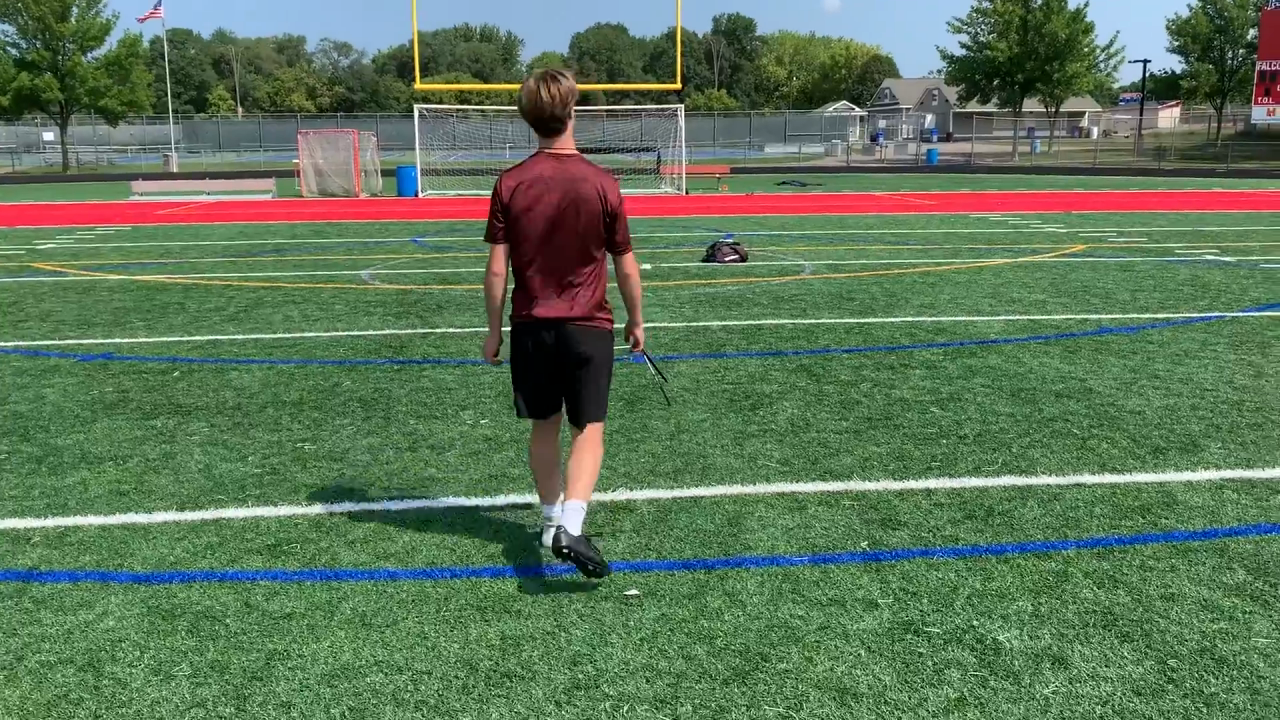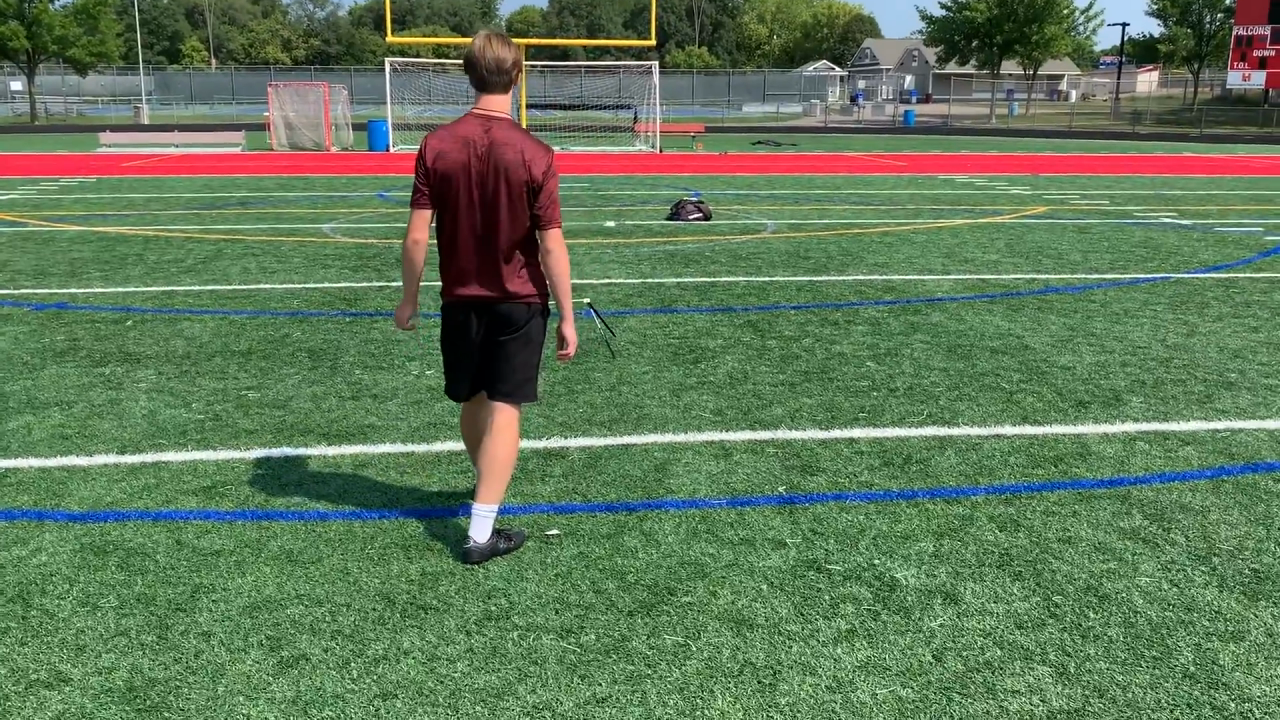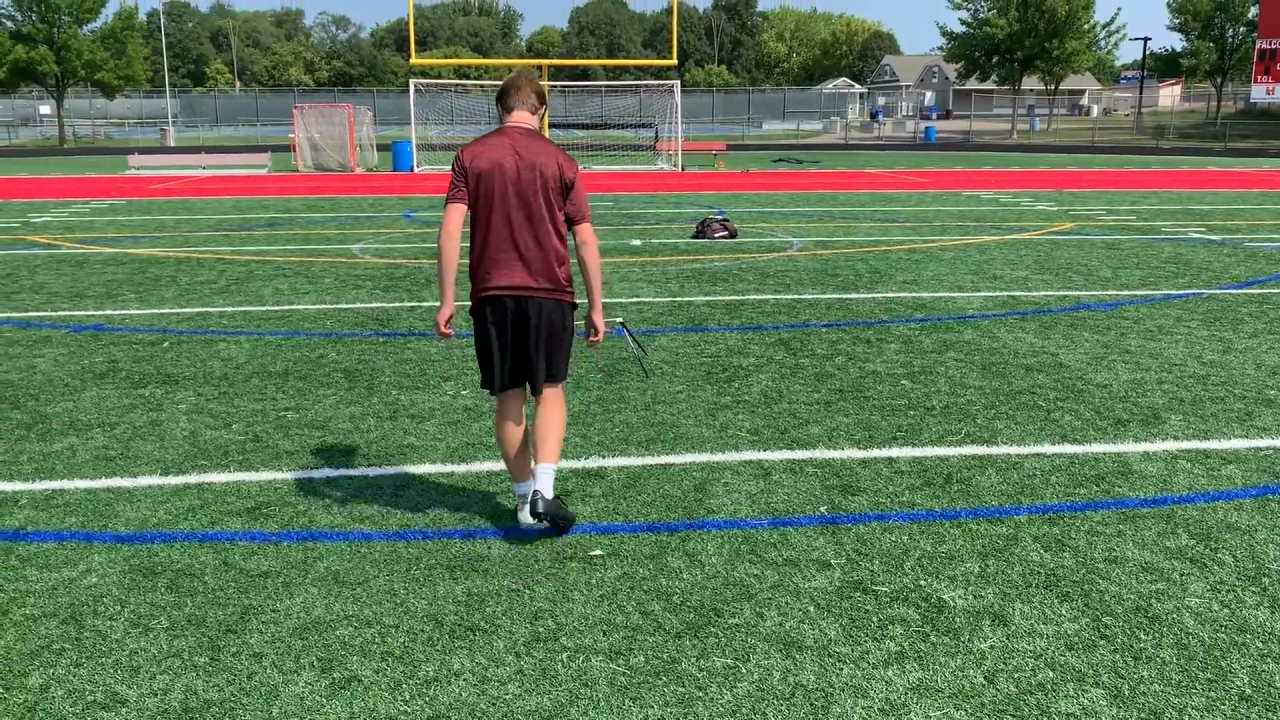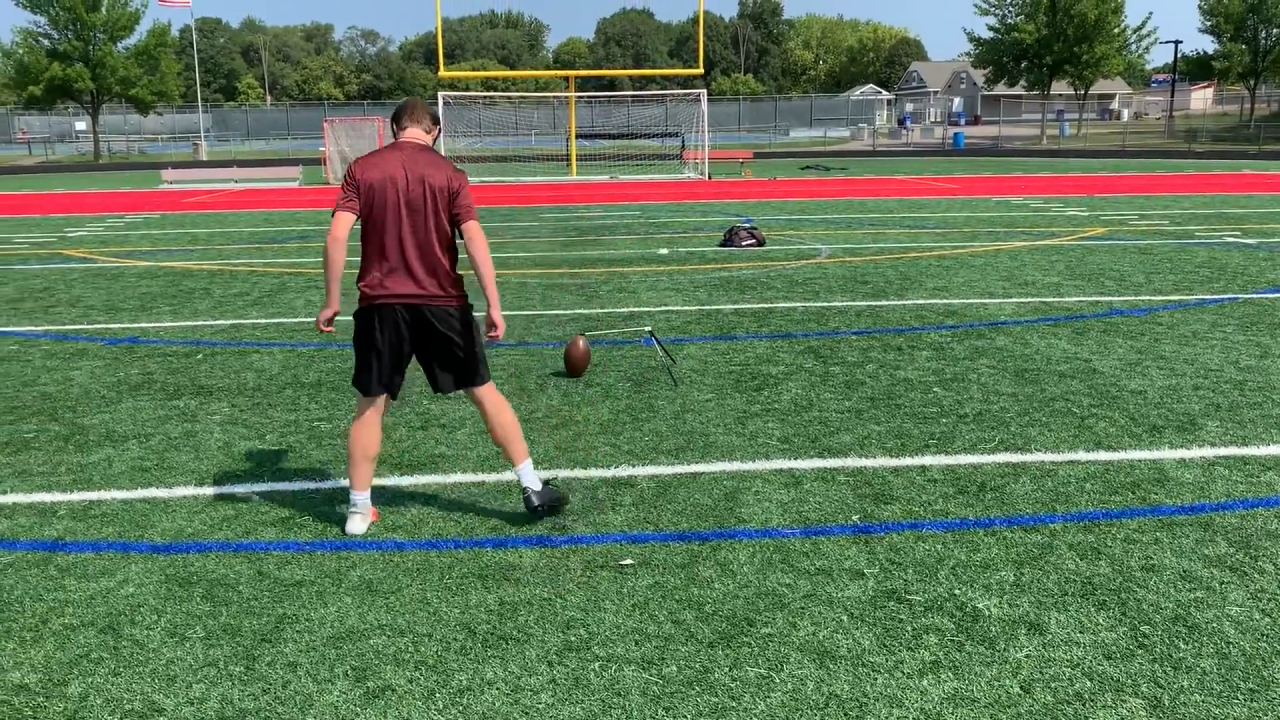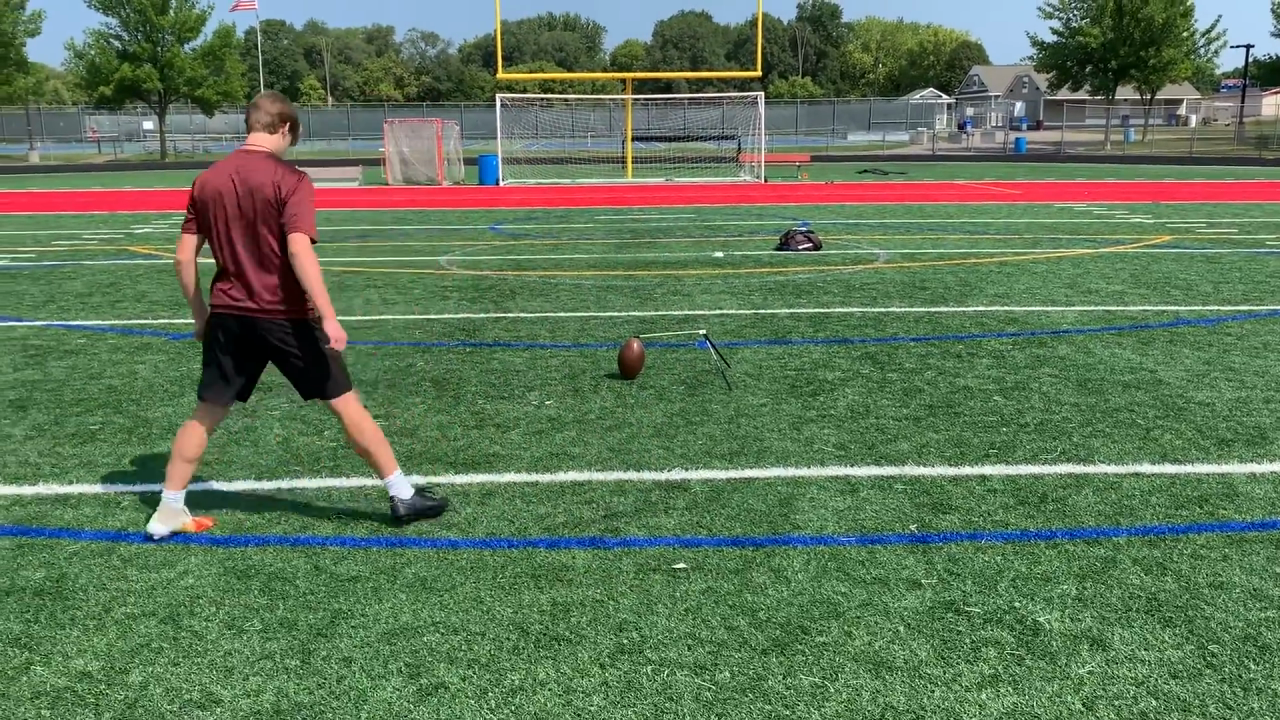
dt=1s
person 1, frame 1
left shoulder: (510, 183)
right shoulder: (603, 185)
left elbow: (497, 268)
right elbow: (627, 266)
left wrist: (494, 330)
right wrist: (635, 320)
left hip: (531, 326)
right hip: (588, 326)
left knee: (544, 426)
right knee: (589, 427)
left ankle: (553, 523)
right ankle: (570, 528)
person 1, frame 2
left shoulder: (437, 145)
right shoulder: (535, 154)
left elbow: (416, 237)
right elbow: (552, 246)
left wrist: (408, 300)
right wrist: (567, 318)
left hip: (460, 301)
right hip: (519, 302)
left knee: (473, 402)
right knee: (504, 410)
left ankle: (485, 487)
right ankle: (481, 532)
person 1, frame 3
left shoulder: (471, 155)
right shoulder: (559, 160)
left elbow: (450, 231)
right elbow: (585, 239)
left wrist: (447, 299)
right wrist: (596, 306)
left hip: (492, 295)
right hip: (550, 294)
left knee: (509, 398)
right knee: (550, 392)
left ankle: (523, 497)
right ankle: (543, 491)
person 1, frame 4
left shoulder: (362, 168)
right shoulder: (447, 173)
left elbow: (337, 236)
right elbow: (476, 242)
left wrist: (333, 300)
right wrist: (494, 306)
left hip: (381, 304)
right hip: (442, 303)
left knee: (370, 406)
right knee: (484, 392)
left ankle: (358, 510)
right ankle: (532, 486)
person 1, frame 5
left shoulder: (205, 180)
right shoulder: (289, 179)
left elbow: (184, 257)
right elbow: (300, 252)
left wrist: (200, 314)
right wrist: (328, 317)
left hip: (229, 316)
right hip: (285, 315)
left knee: (207, 412)
right knee: (345, 403)
left ankle: (169, 511)
right ankle: (403, 494)
